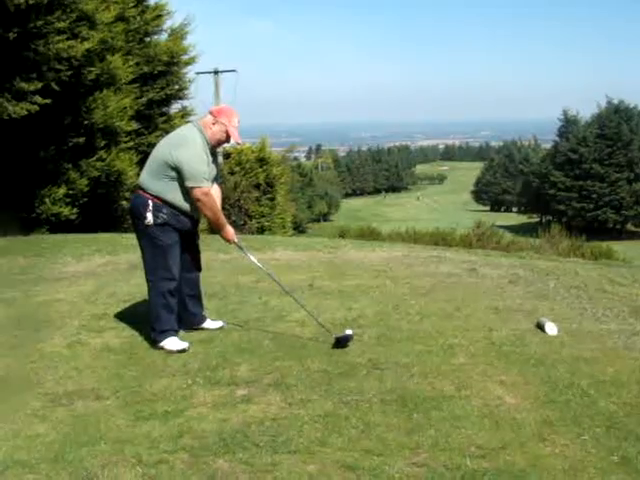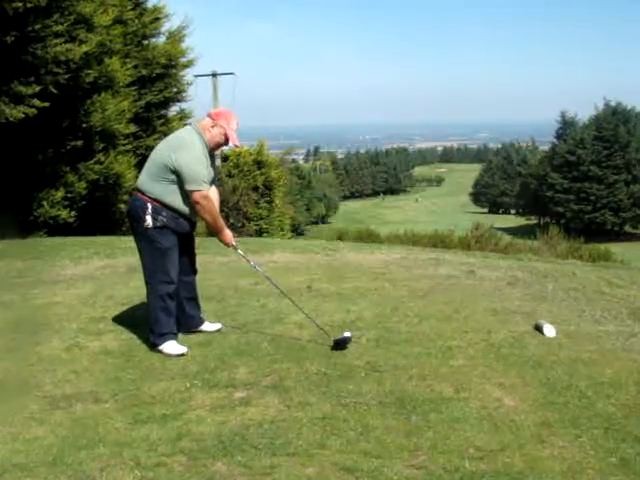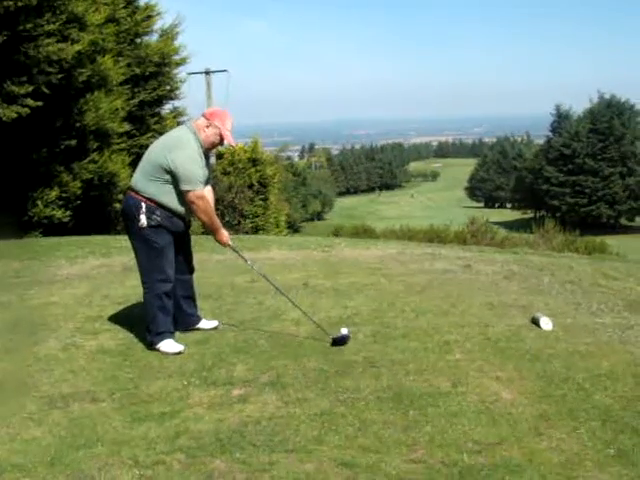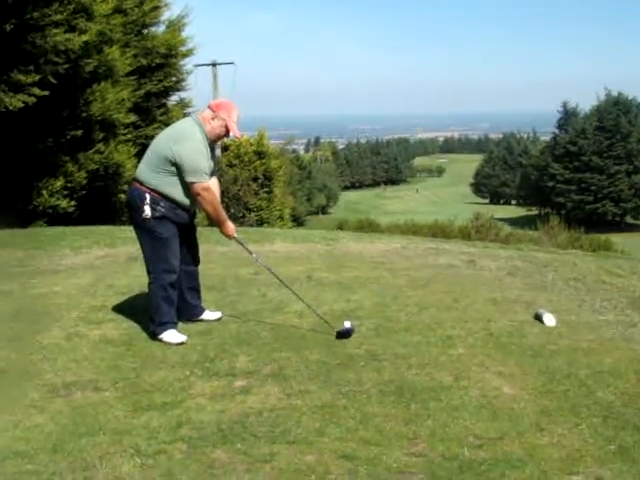
dt=0.2s
person 1, frame 1
left shoulder: (205, 144)
right shoulder: (190, 146)
left elbow: (213, 186)
right elbow: (201, 196)
left wrist: (218, 221)
right wrist: (223, 227)
left hip: (180, 214)
right hip: (156, 213)
left knee: (189, 268)
right knee: (165, 274)
left ankle: (192, 317)
right ankle: (164, 333)
person 1, frame 2
left shoulder: (202, 145)
right shoulder: (190, 148)
left elbow: (210, 189)
right elbow: (200, 199)
left wrist: (216, 225)
right wrist: (221, 230)
left hip: (176, 216)
right hip: (154, 215)
left knee: (185, 271)
right knee: (164, 277)
left ankle: (190, 320)
right ankle: (163, 337)
person 1, frame 3
left shoulder: (196, 145)
right shoulder: (185, 149)
left elbow: (205, 188)
right elbow: (196, 199)
left wrist: (213, 225)
right wrist: (218, 230)
left hip: (170, 215)
right hip: (147, 214)
left knee: (182, 269)
right knee: (160, 276)
left ankle: (187, 319)
right ankle: (159, 335)
person 1, frame 4
left shoulder: (202, 136)
right shoulder: (191, 140)
left elbow: (211, 180)
right elbow: (202, 191)
left wrist: (219, 217)
right wrist: (224, 223)
left hip: (175, 206)
right hip: (152, 205)
left knee: (187, 260)
right knee: (165, 267)
left ankle: (190, 309)
right ankle: (163, 326)
